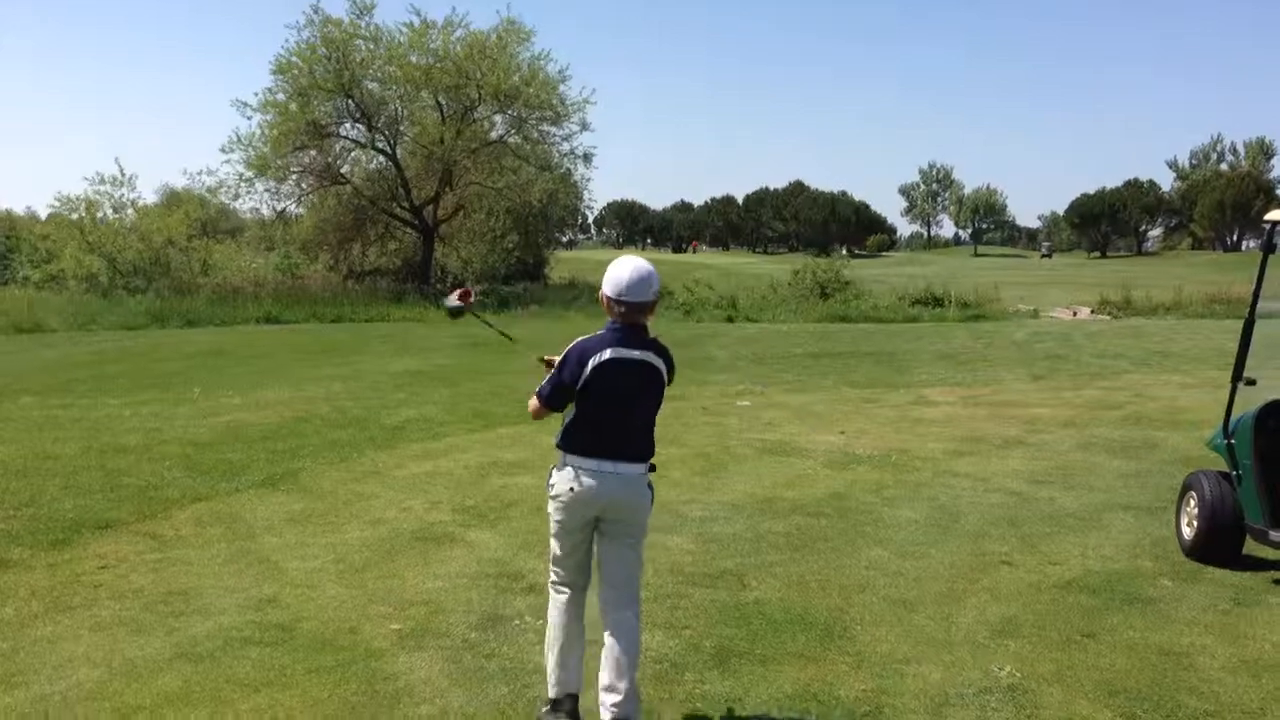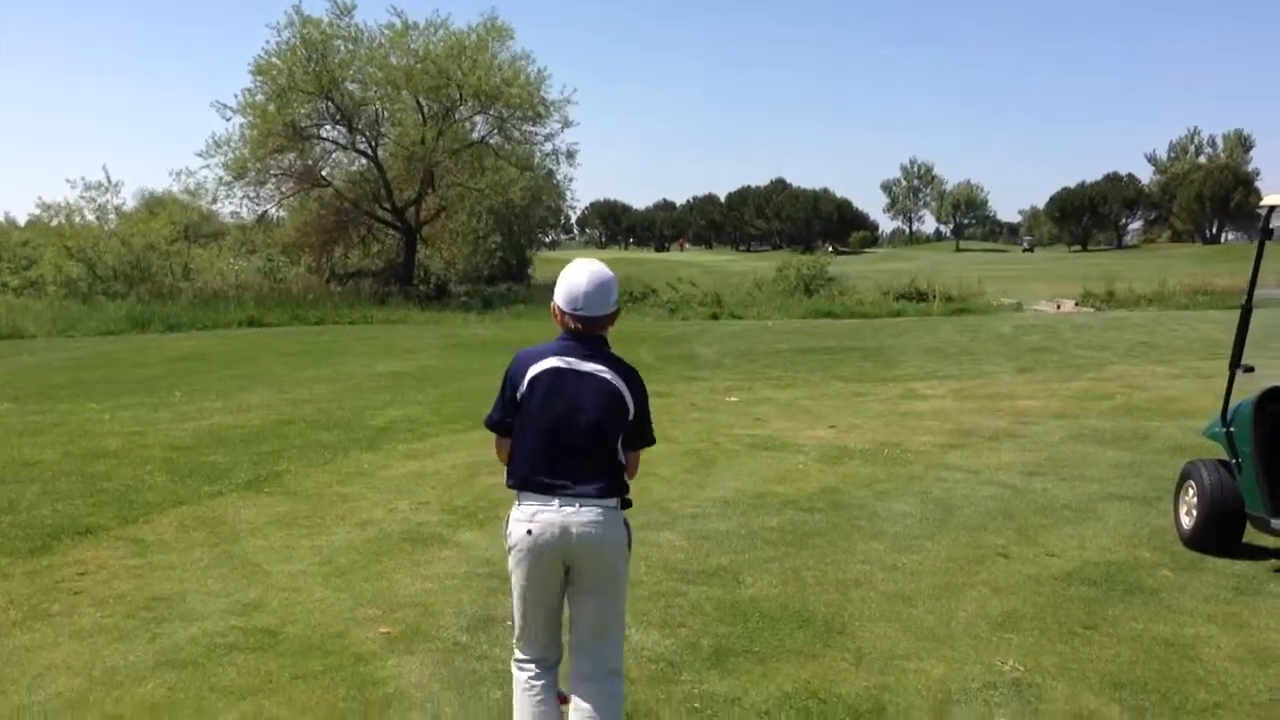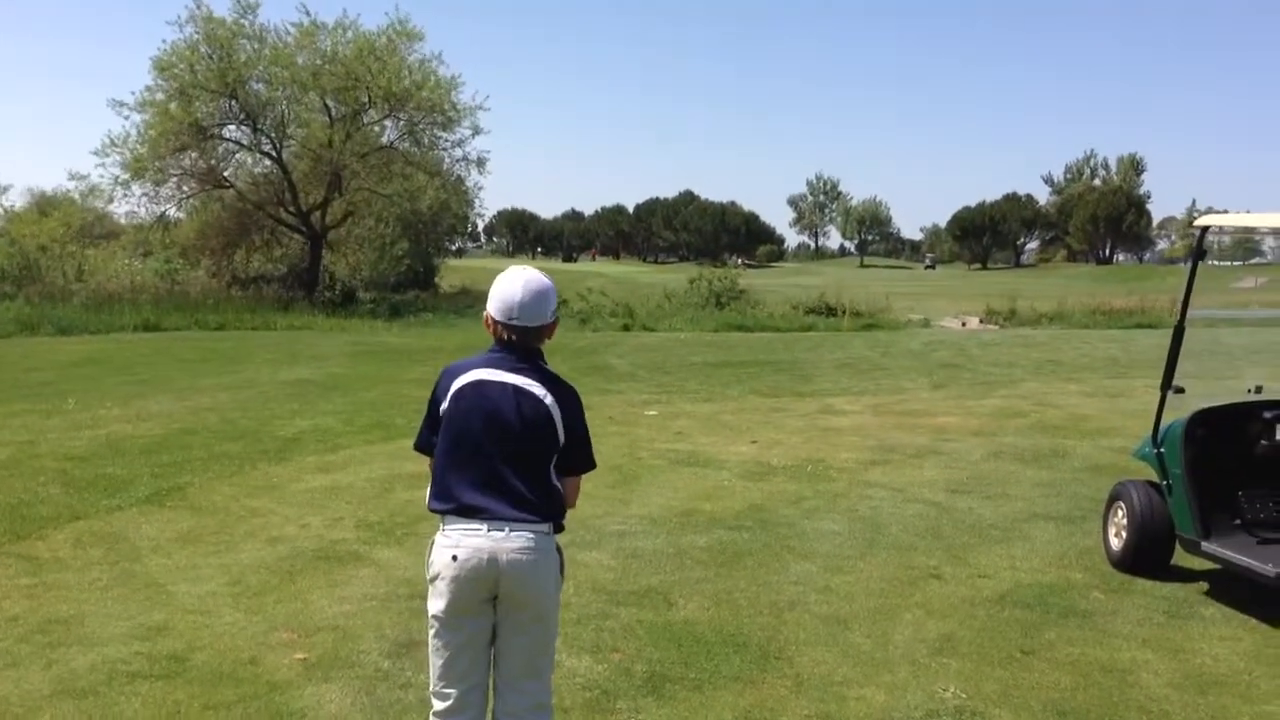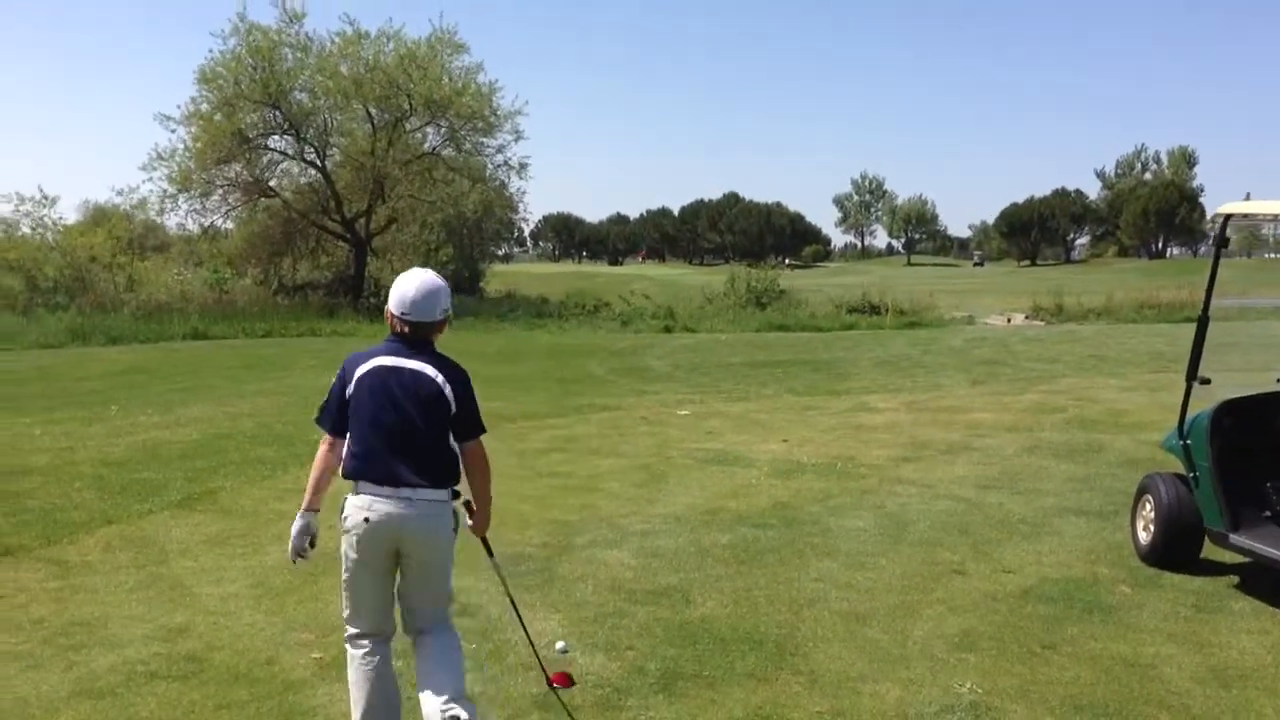
dt=1s
person 1, frame 1
left shoulder: (585, 352)
right shoulder: (661, 359)
left elbow: (538, 409)
left wrist: (555, 376)
left hip: (576, 478)
right hip: (631, 485)
left knee: (565, 589)
right knee: (621, 601)
person 1, frame 2
left shoulder: (526, 365)
right shoulder: (625, 378)
left elbow: (504, 451)
right elbow: (630, 465)
left hip: (534, 520)
right hip: (601, 523)
left knee: (533, 657)
right knee: (599, 666)
person 1, frame 3
left shoulder: (454, 379)
right shoulder: (560, 396)
left elbow: (435, 466)
right elbow: (569, 495)
left hip: (459, 545)
right hip: (532, 550)
person 1, frame 4
left shoulder: (357, 367)
right shoulder: (451, 375)
left elbow: (331, 445)
right elbow: (473, 456)
left wrist: (308, 511)
right wrist: (483, 512)
left hip: (368, 509)
right hip: (432, 512)
left knee: (367, 635)
right knee: (431, 626)
